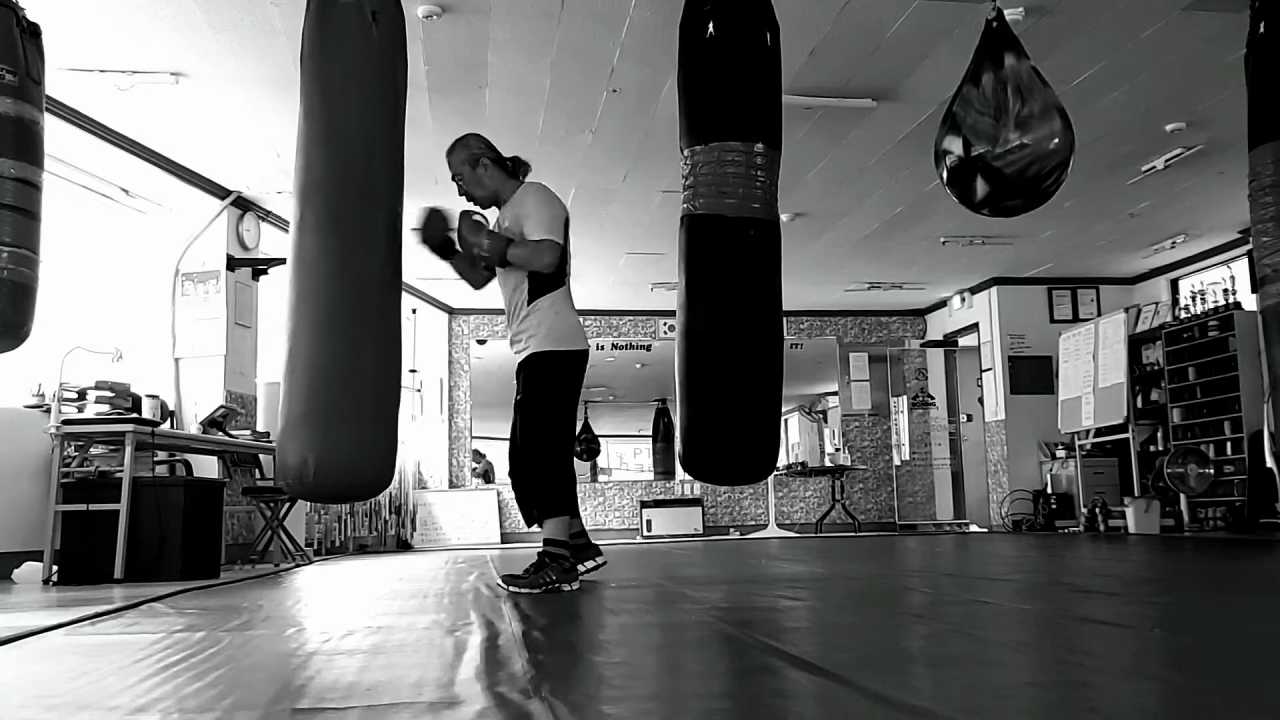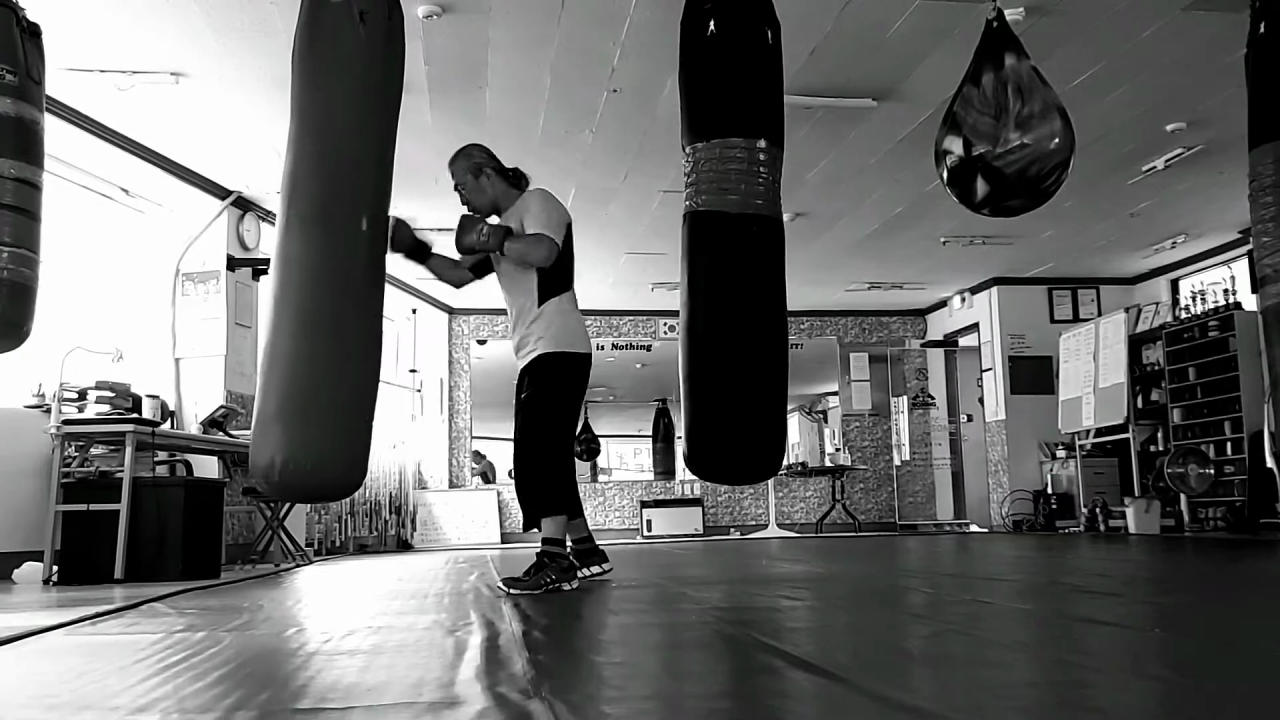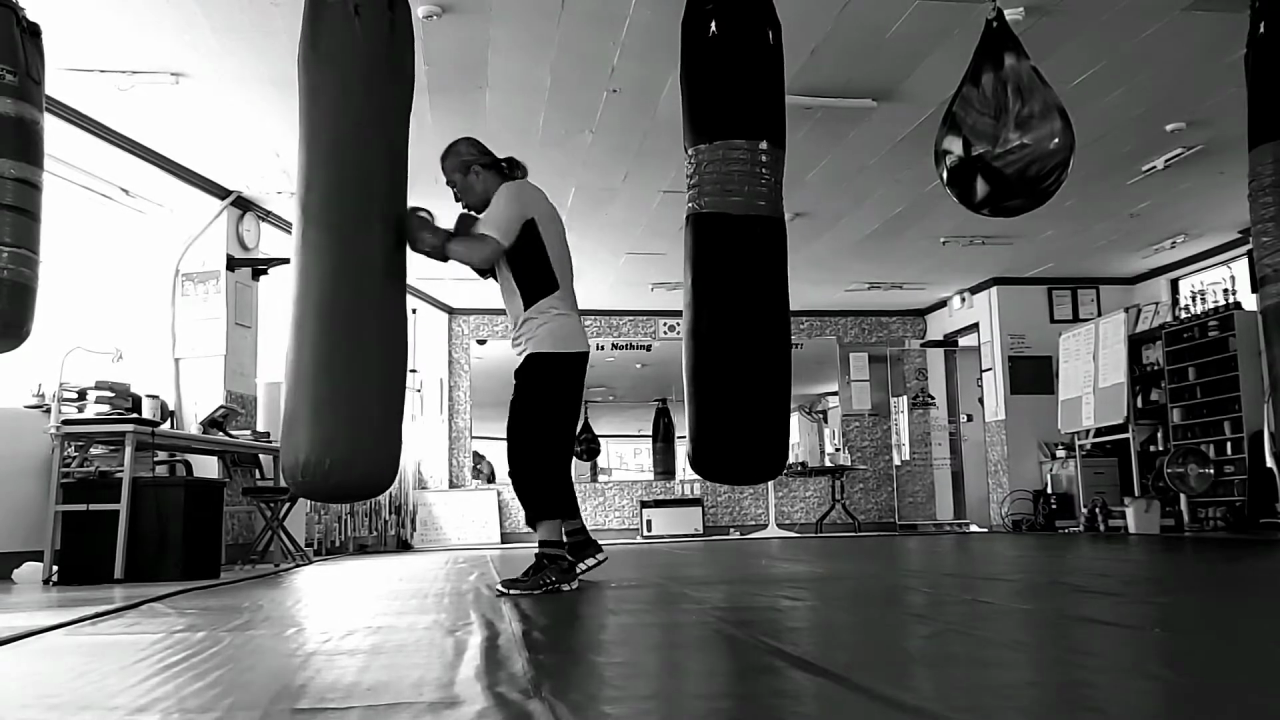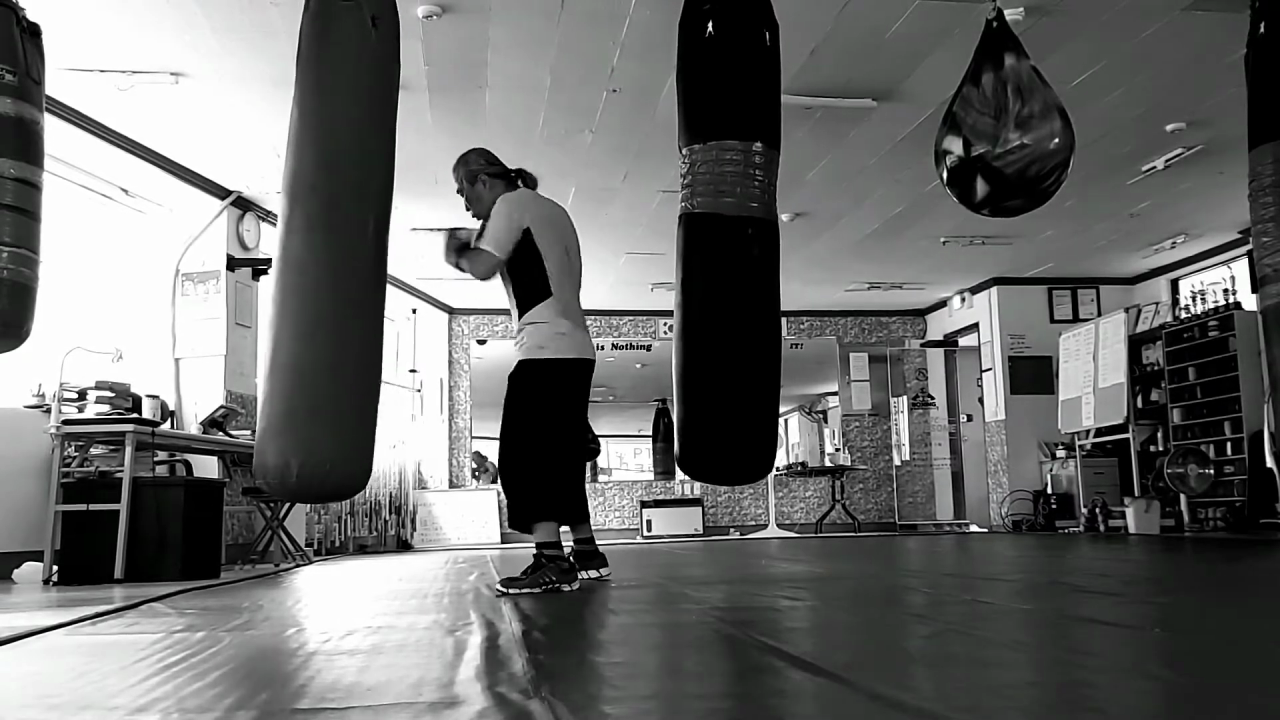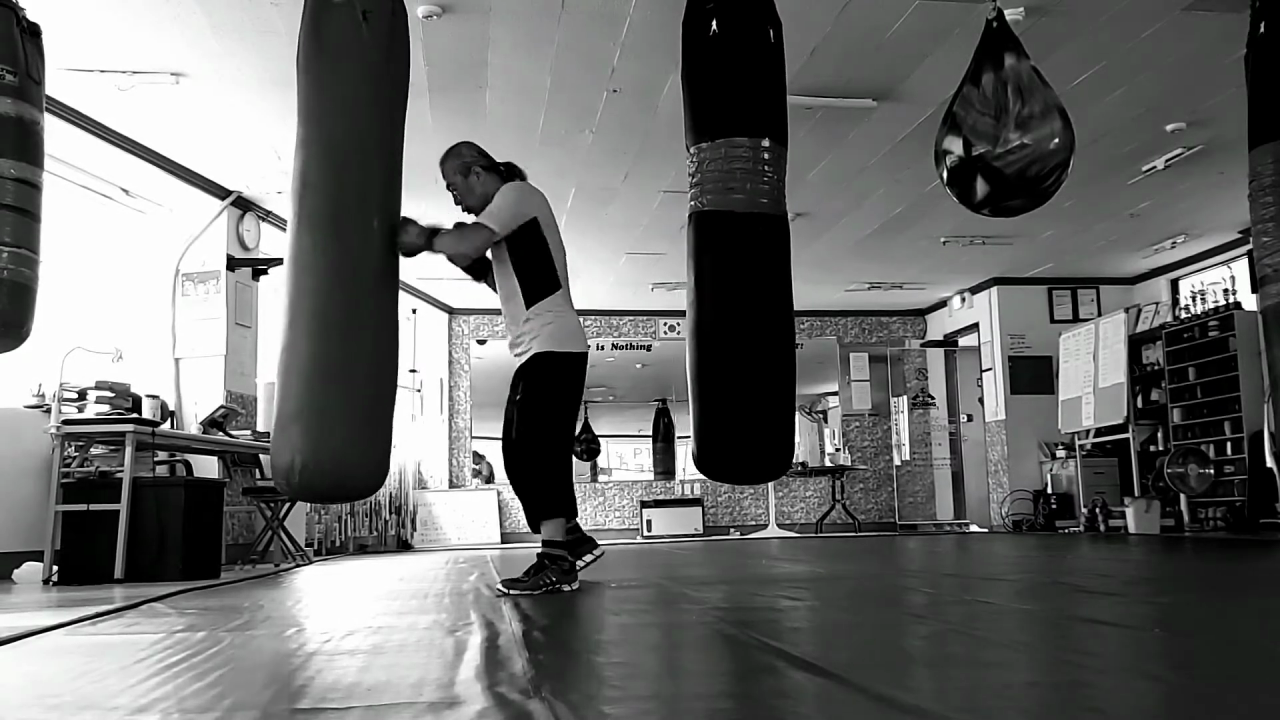
dt=1s
person 1, frame 1
left shoulder: (534, 197)
right shoulder: (509, 215)
left elbow: (547, 258)
right elbow: (479, 277)
left wrist: (496, 248)
right wrist: (446, 247)
left hip: (551, 345)
right hip: (538, 348)
left knee: (539, 447)
right knee: (537, 448)
left ankle: (556, 559)
right ankle: (577, 546)
person 1, frame 2
left shoulder: (539, 201)
right shoulder: (509, 219)
left elbow: (543, 255)
right elbow: (458, 275)
left wrist: (491, 238)
right wrist: (415, 249)
left hip: (558, 348)
right hip: (539, 353)
left knee: (539, 449)
right knee: (546, 453)
left ankle: (554, 560)
right ankle: (585, 551)
person 1, frame 3
left shoulder: (514, 193)
right shoulder: (517, 203)
left elbow: (482, 252)
left wrist: (436, 240)
right wrist: (453, 245)
left hip: (549, 347)
right hip: (551, 349)
left knee: (532, 449)
right knee: (546, 451)
left ankle: (553, 562)
right ankle: (578, 543)
person 1, frame 4
left shoulder: (511, 204)
right shoulder: (551, 213)
left elbow: (484, 268)
left wrist: (460, 254)
right wrist: (482, 252)
left hip: (544, 354)
right hip: (573, 353)
left knee: (522, 455)
right knee: (559, 456)
left ankle: (551, 561)
right ankle: (587, 553)
person 1, frame 5
left shoulder: (517, 194)
right shoulder: (508, 208)
left elbow: (468, 247)
right elbow: (510, 283)
left wrist: (426, 239)
right wrist: (457, 254)
left hip: (551, 348)
right hip: (537, 351)
left knee: (536, 450)
right knee: (526, 451)
left ankle: (555, 560)
right ankle: (573, 540)
